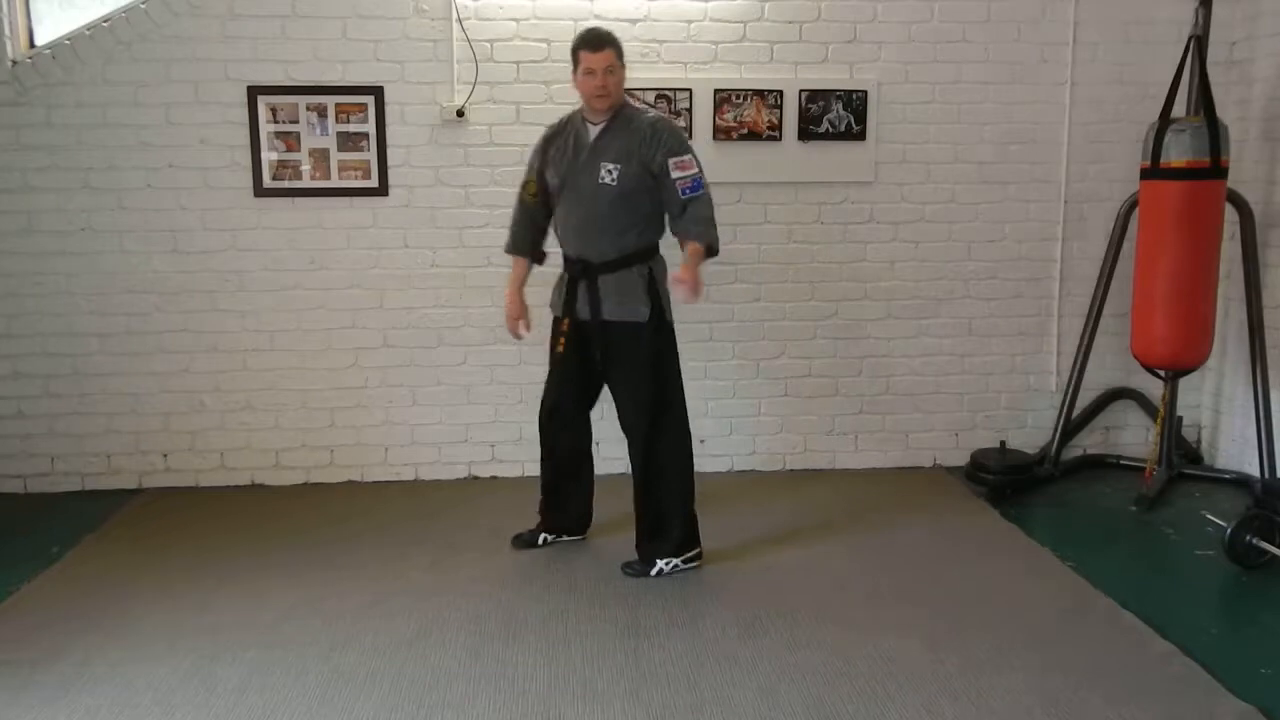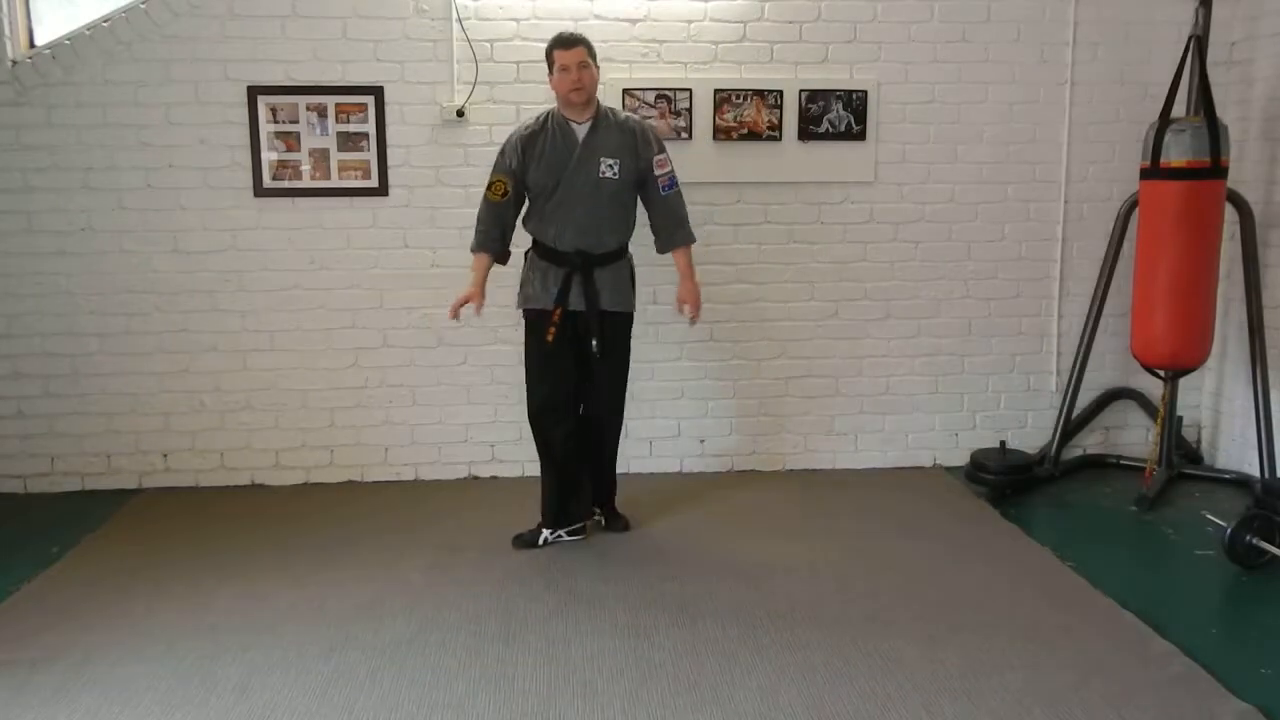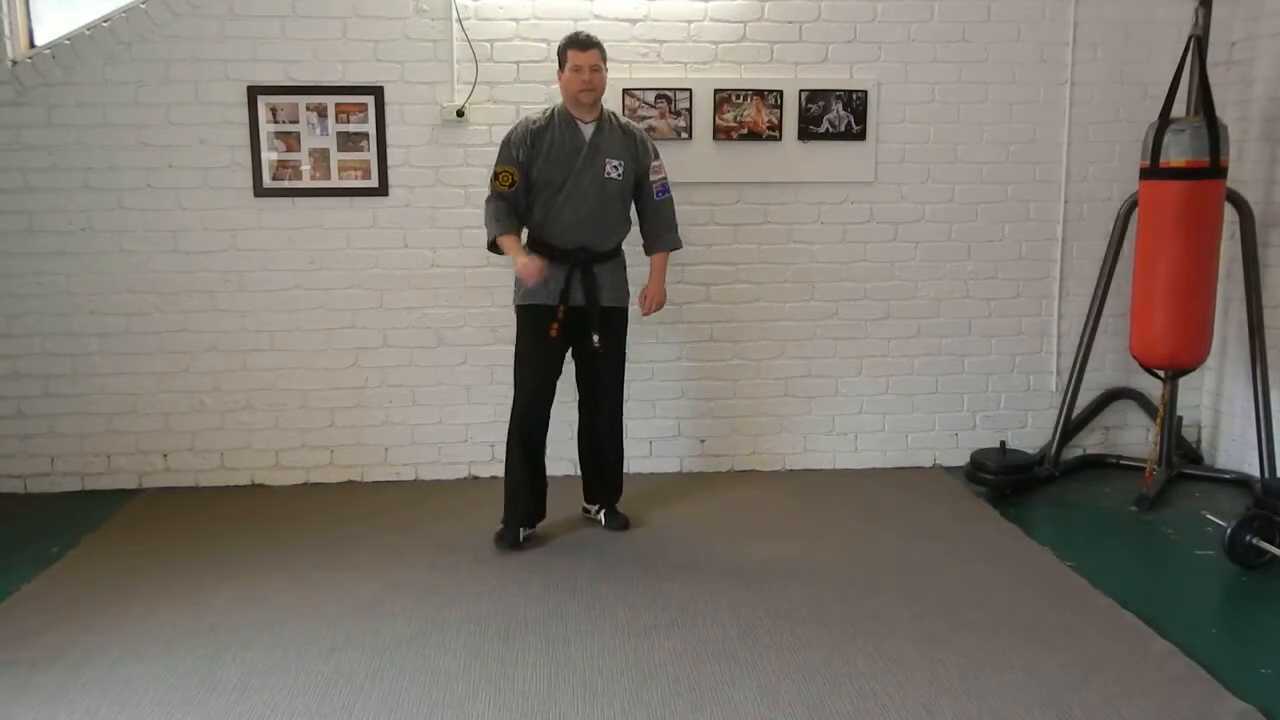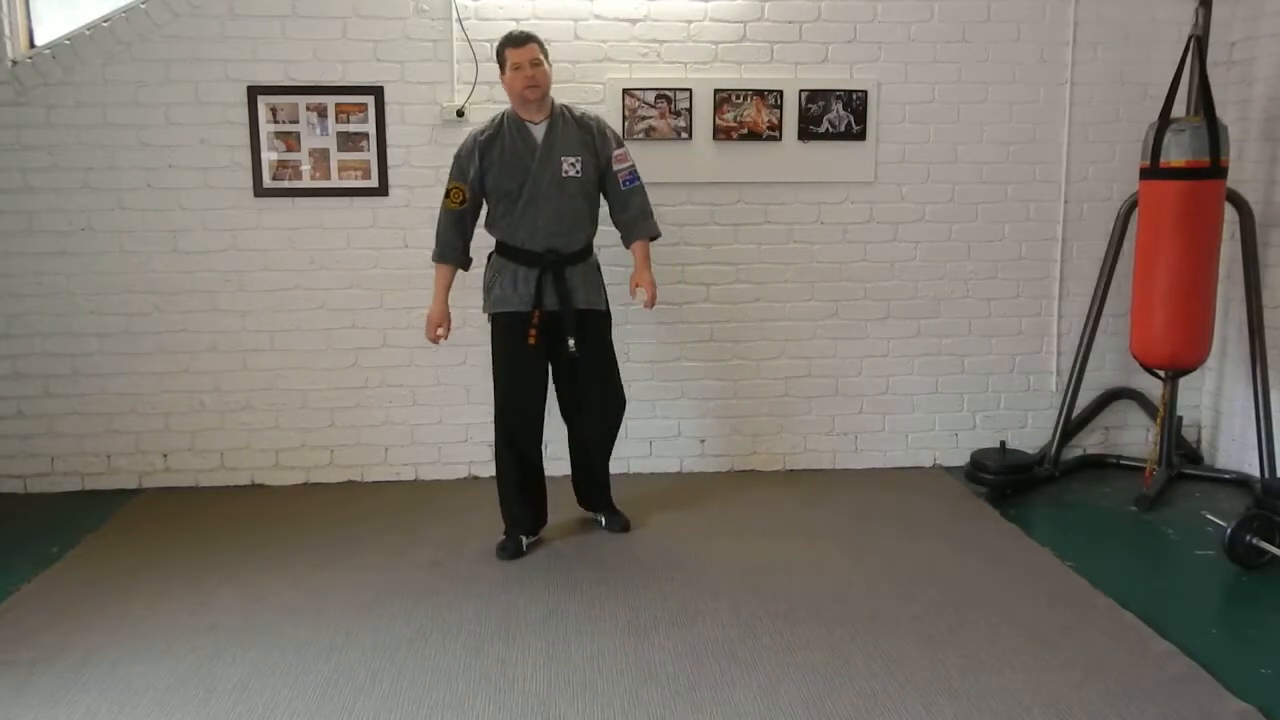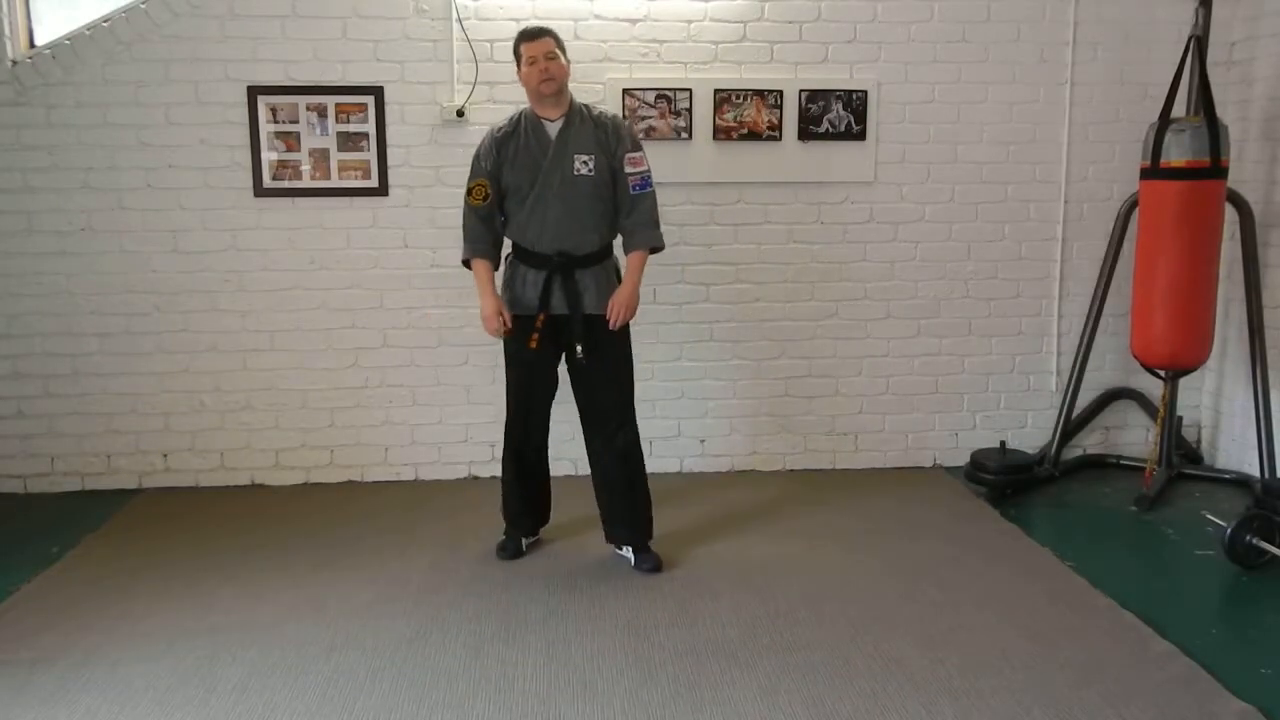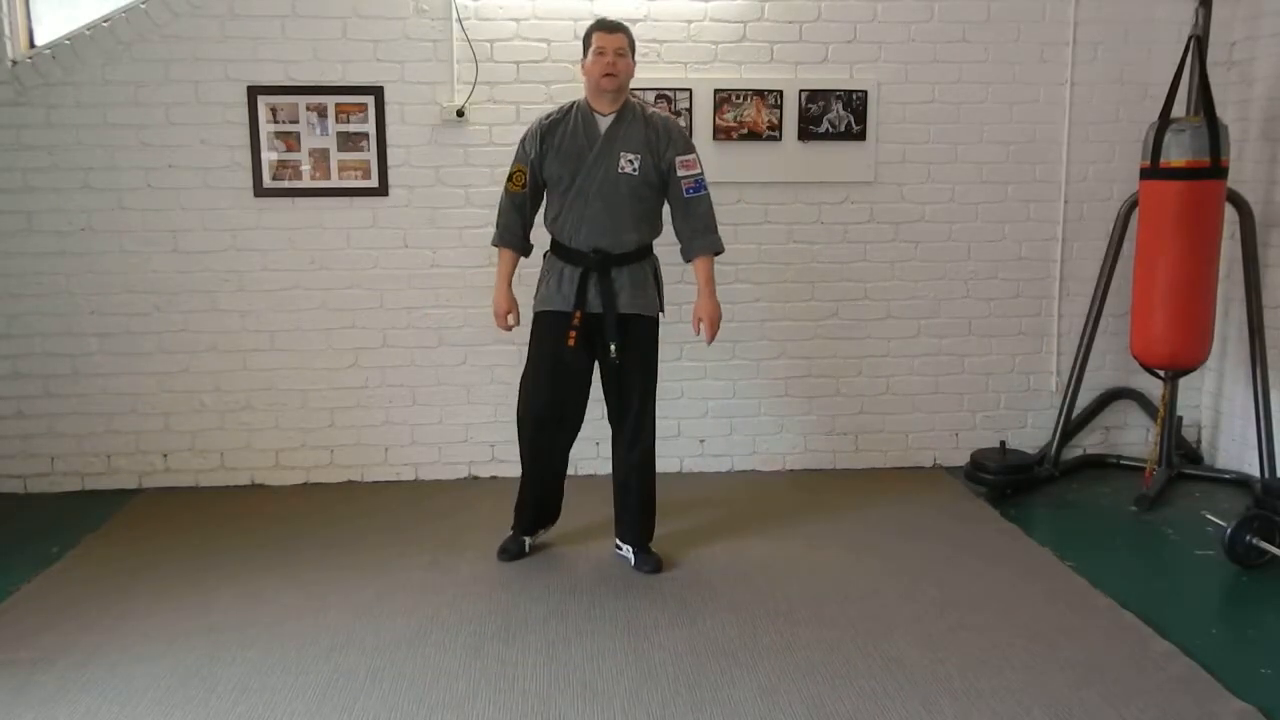
dt=0.5s
person 1, frame 1
left shoulder: (657, 134)
right shoulder: (554, 139)
left elbow: (694, 211)
right elbow: (529, 218)
left wrist: (690, 263)
right wrist: (515, 289)
left hip: (634, 297)
right hip: (575, 293)
left knee: (651, 421)
right knee: (561, 413)
left ankle: (673, 545)
right ankle: (563, 521)
person 1, frame 2
left shoulder: (635, 135)
right shoulder: (526, 141)
left elbow: (667, 208)
right elbow: (495, 214)
left wrist: (685, 275)
right wrist: (478, 279)
left hip: (611, 284)
right hip: (549, 284)
left knee: (604, 404)
right knee: (550, 405)
left ankle: (600, 501)
right ankle: (563, 515)
person 1, frame 3
left shoulder: (632, 140)
right shoulder: (528, 135)
left elbow: (656, 212)
right elbow: (499, 204)
left wrist: (657, 277)
right wrist: (518, 255)
left hip: (605, 281)
right hip: (544, 283)
left knee: (603, 398)
right knee: (532, 399)
left ankle: (601, 498)
right ankle: (521, 514)
person 1, frame 4
left shoulder: (592, 132)
right shoulder: (481, 145)
left elbow: (628, 200)
right elbow: (455, 224)
left wrist: (642, 266)
right wrist: (440, 300)
left hip: (579, 282)
right hip: (514, 287)
left knee: (600, 402)
right knee: (517, 413)
left ankle: (595, 497)
right ankle: (522, 523)
person 1, frame 5
left shoulder: (611, 132)
right shoulder: (499, 143)
left elbow: (639, 213)
right elbow: (481, 224)
left wrist: (630, 284)
right wrist: (488, 293)
left hip: (597, 287)
right hip: (528, 290)
left knee: (611, 416)
right knee: (525, 417)
left ankle: (630, 534)
right ankle: (523, 524)
person 1, frame 6
left shoulder: (662, 133)
right shoulder: (547, 131)
left elbow: (693, 215)
right elbow: (516, 212)
left wrist: (706, 292)
right wrist: (503, 285)
left hip: (631, 289)
right hip: (563, 286)
left knee: (633, 420)
right knee: (542, 411)
left ankle: (633, 536)
right ankle: (530, 522)
